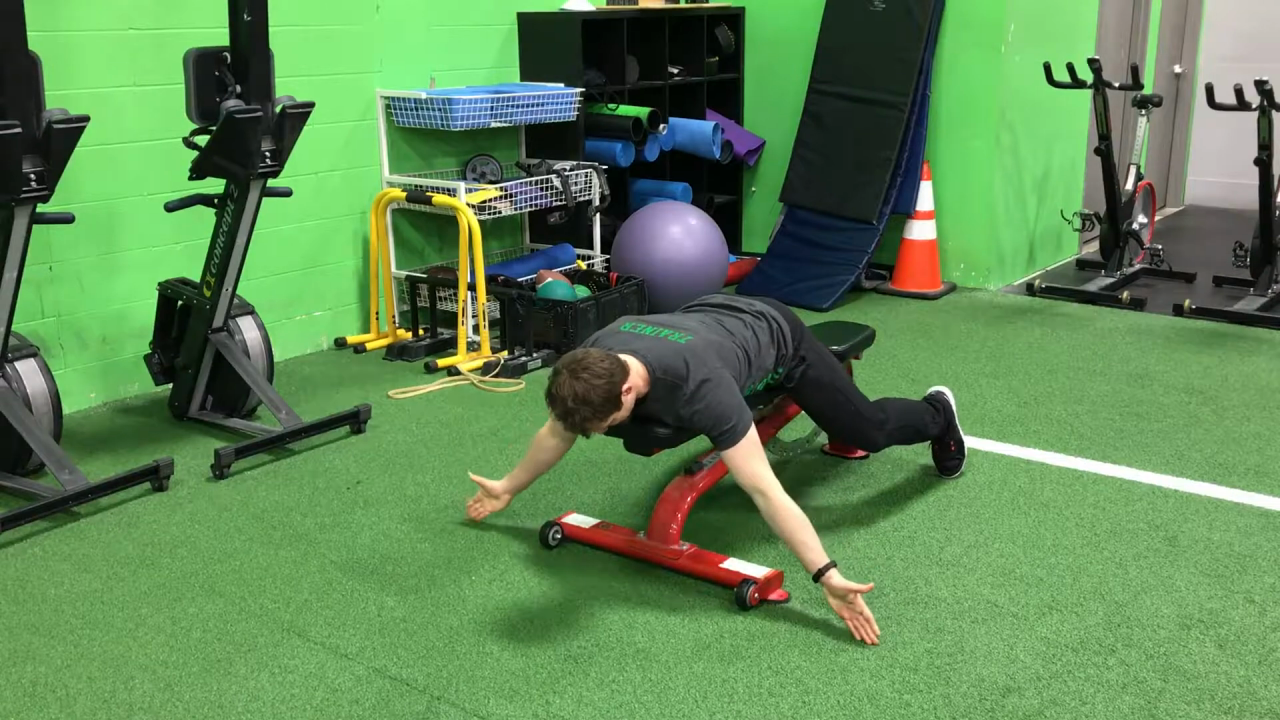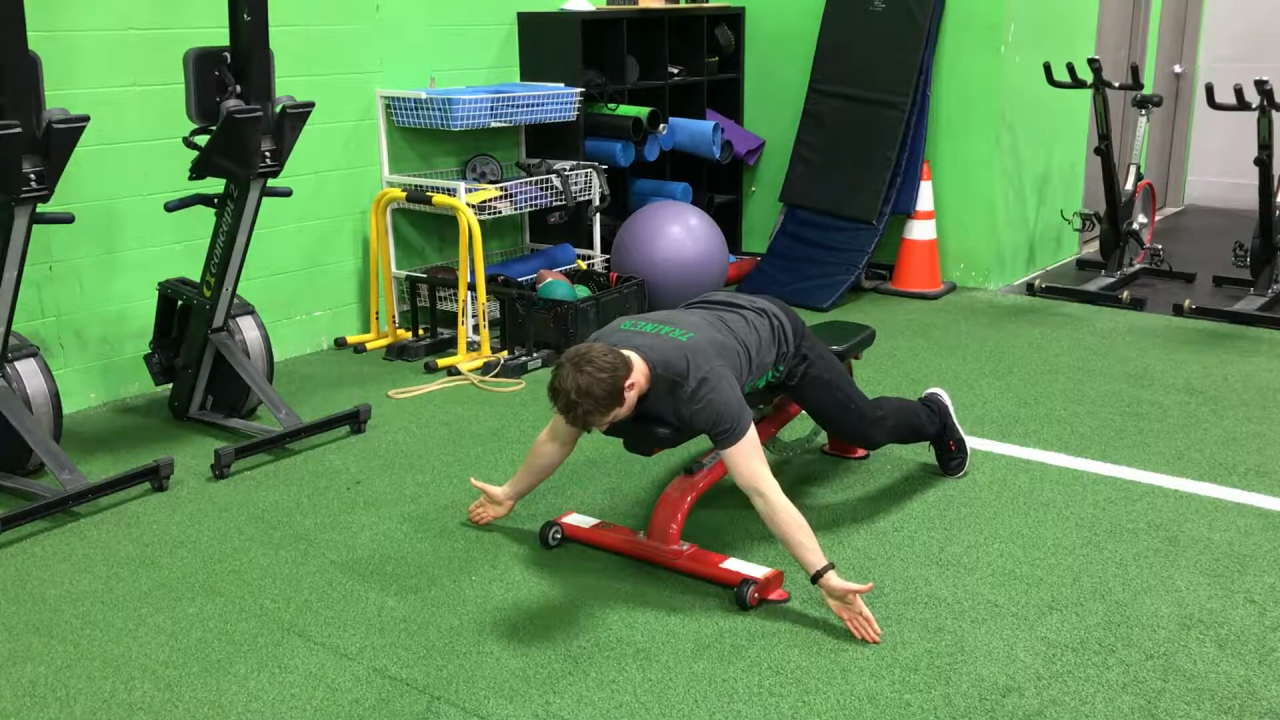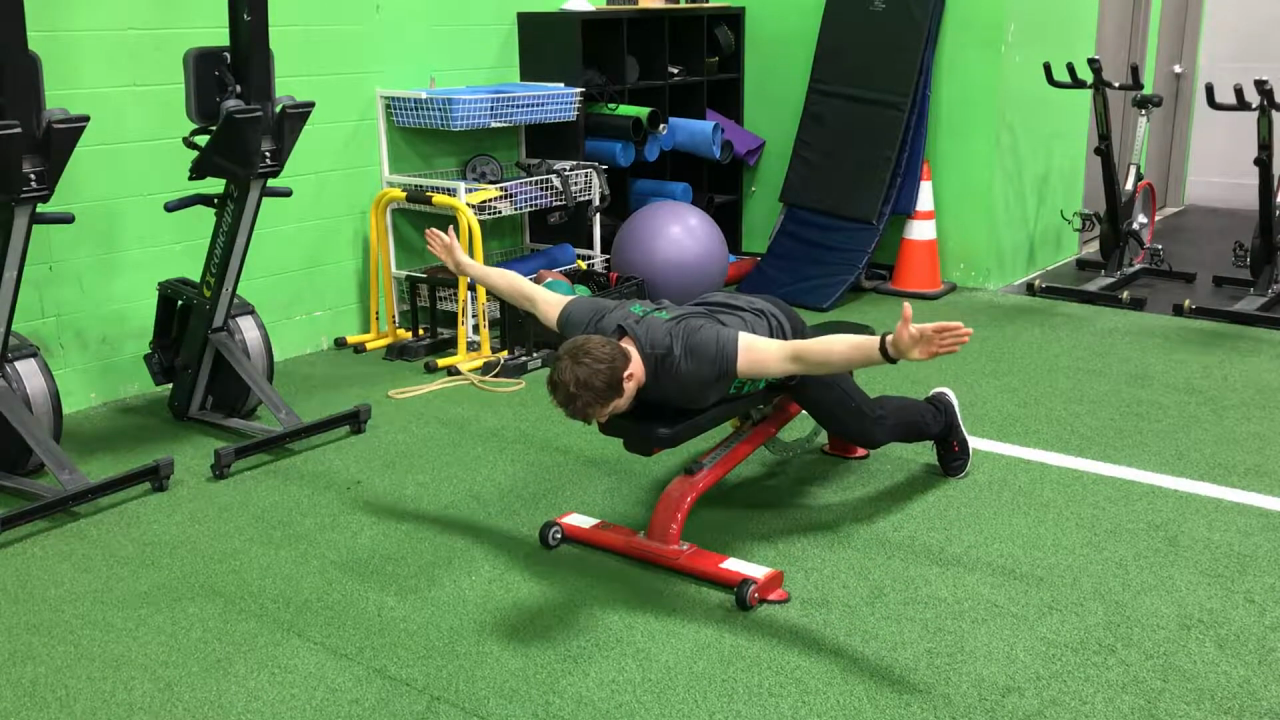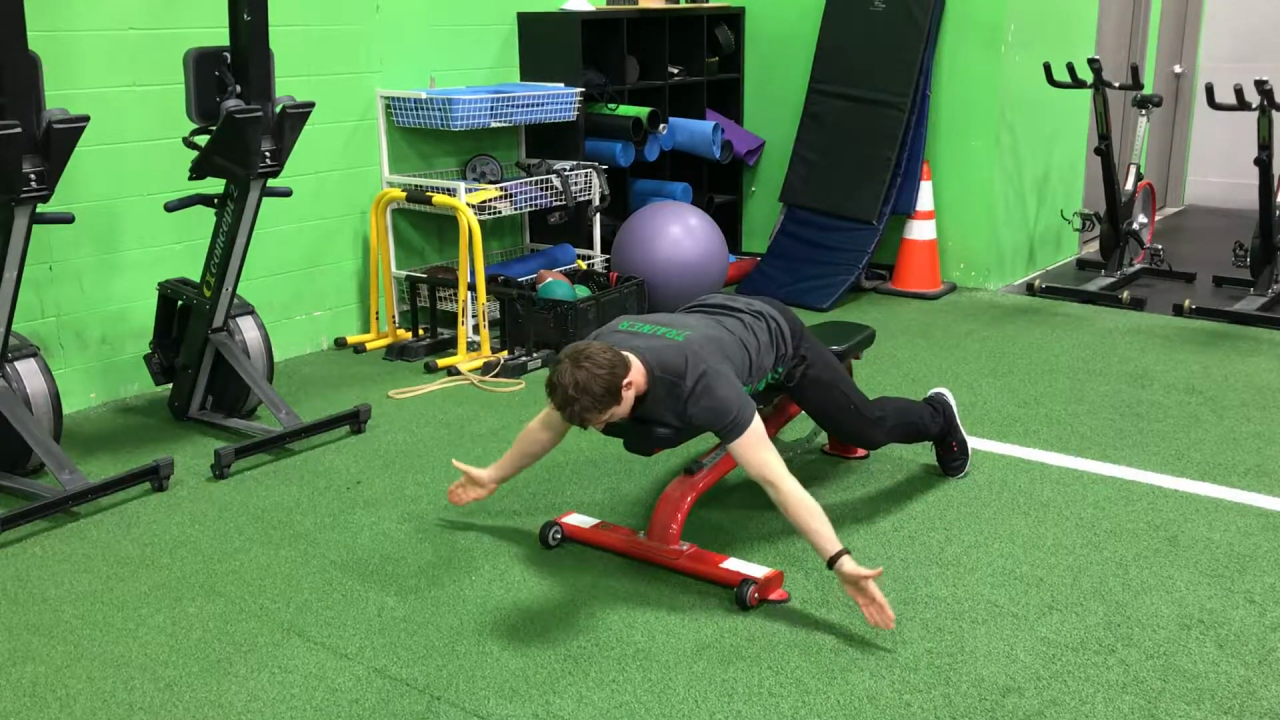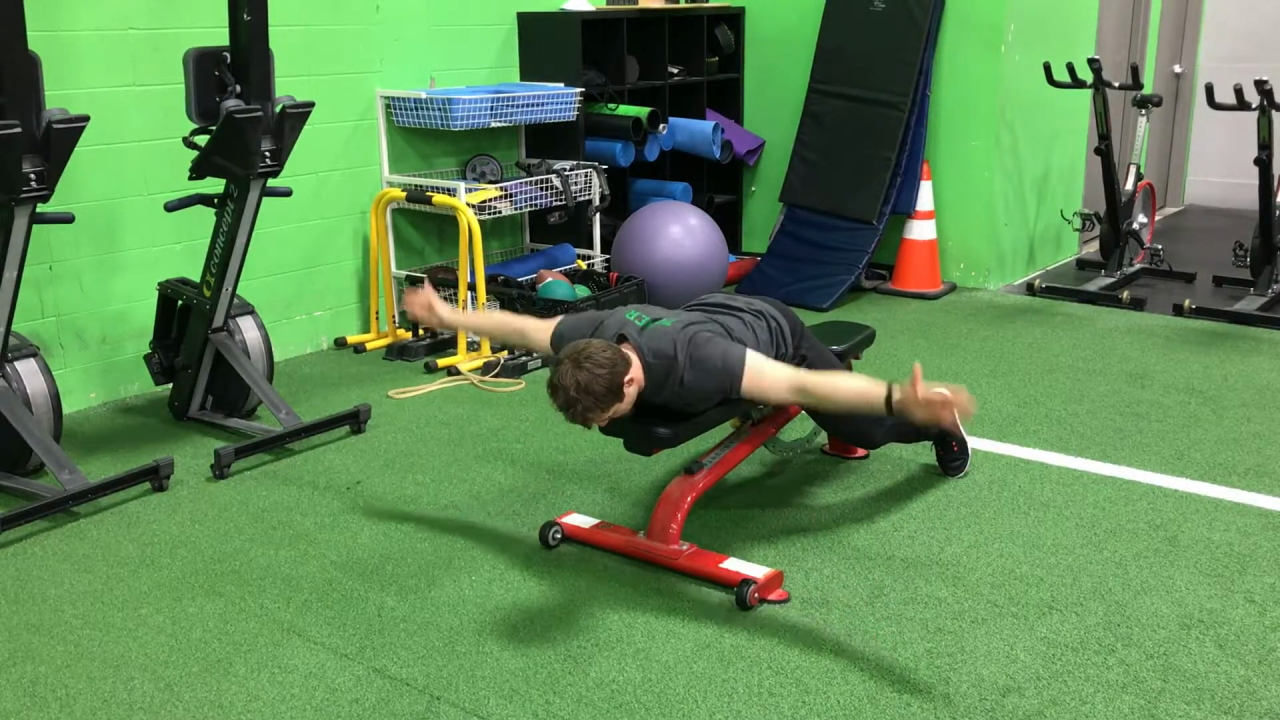
dt=1s
person 1, frame 1
left shoulder: (698, 388)
right shoulder: (592, 364)
left elbow: (764, 489)
right elbow: (557, 431)
left wrist: (828, 576)
right wrist: (507, 488)
left hip: (777, 337)
right hip: (720, 314)
left knee: (867, 430)
left ankle: (937, 414)
person 1, frame 2
left shoulder: (699, 386)
right shoulder: (592, 363)
left elbow: (763, 491)
right elbow: (555, 436)
left wrist: (825, 577)
right wrist: (509, 494)
left hip: (777, 333)
right hip: (717, 314)
left knee: (866, 426)
left ankle: (934, 416)
person 1, frame 3
left shoulder: (687, 355)
right shoulder: (591, 328)
left elbow: (799, 357)
right elbow: (530, 292)
left wrist: (892, 348)
right wrist: (465, 265)
left hip: (776, 334)
right hip: (723, 316)
left knee: (866, 427)
left ankle: (938, 415)
person 1, frame 4
left shoulder: (698, 383)
right shoulder: (592, 360)
left elbow: (775, 479)
right elbow: (547, 424)
left wrist: (840, 562)
right wrist: (492, 477)
left hip: (776, 336)
right hip: (718, 314)
left knee: (866, 426)
left ankle: (937, 416)
person 1, frame 5
left shoulder: (692, 365)
right shoulder: (593, 335)
left elbow: (803, 386)
right elbow: (523, 328)
left wrist: (896, 397)
right wrist: (449, 315)
left hip: (770, 334)
right hip: (712, 315)
left knee: (862, 430)
left ankle: (933, 420)
